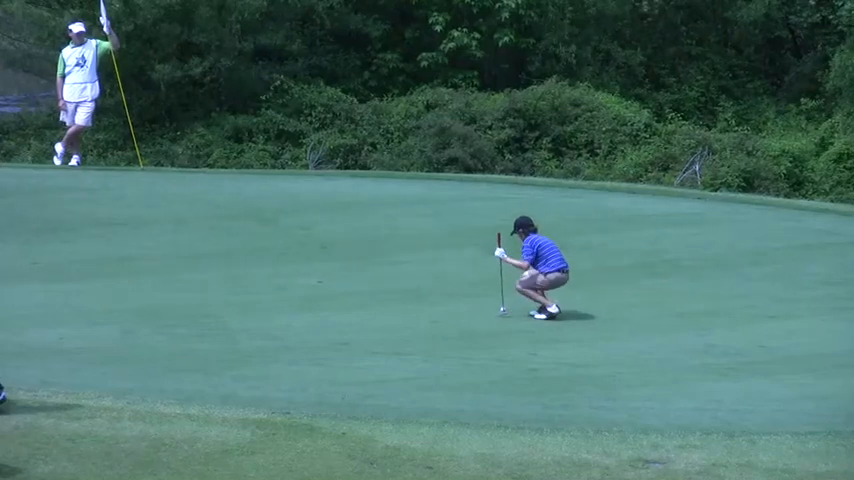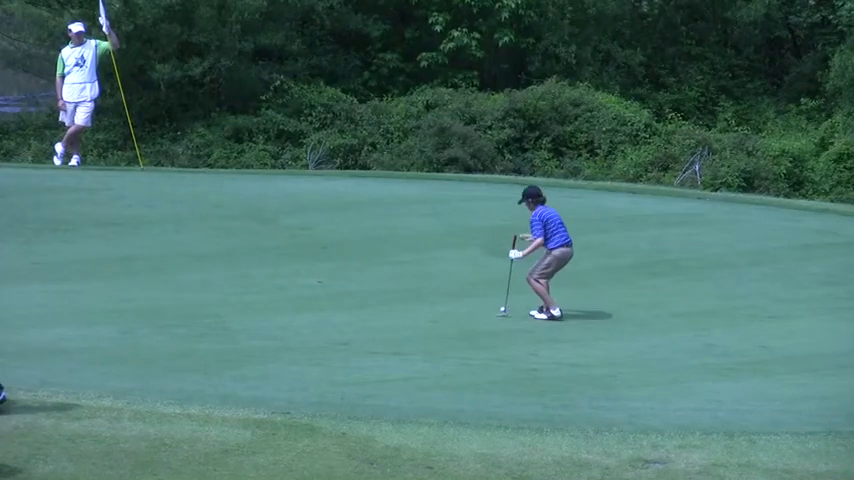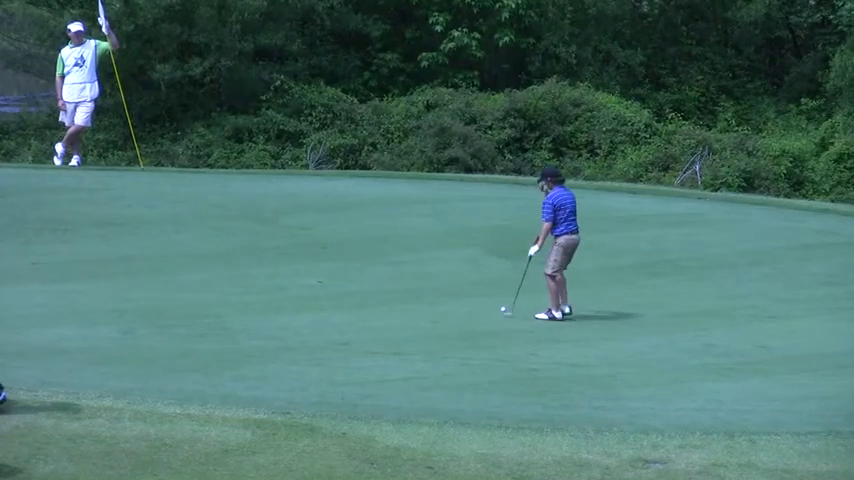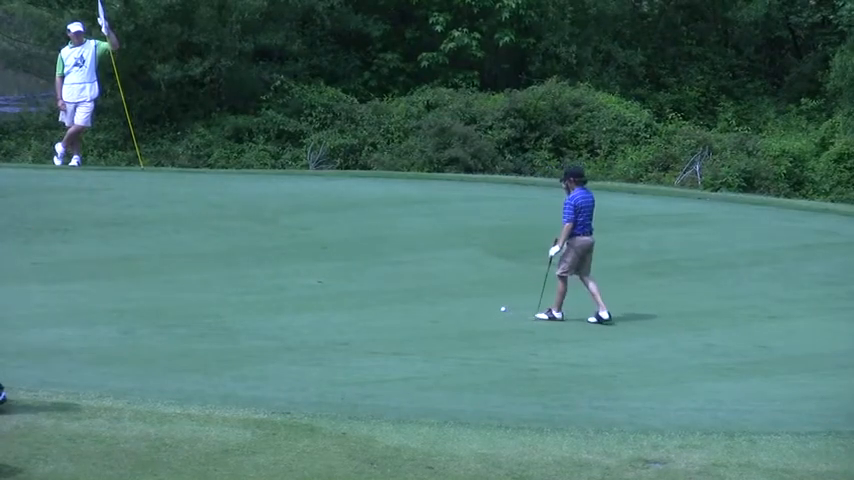
dt=0.3s
person 1, frame 1
left shoulder: (94, 45)
right shoulder: (65, 52)
left elbow: (115, 46)
right elbow: (60, 77)
left wrist: (109, 31)
right wrist: (60, 98)
left hip: (87, 96)
right hip: (69, 97)
left knee: (80, 126)
right knee: (72, 128)
left ankle: (61, 146)
right ankle: (76, 156)
person 1, frame 2
left shoulder: (94, 45)
right shoulder: (64, 52)
left elbow: (115, 46)
right elbow: (59, 77)
left wrist: (108, 31)
right wrist: (59, 98)
left hip: (87, 96)
right hip: (68, 97)
left knee: (80, 127)
right knee: (72, 128)
left ankle: (61, 146)
right ankle: (76, 156)
person 1, frame 3
left shoulder: (93, 45)
right shoulder: (64, 52)
left elbow: (114, 46)
right elbow: (59, 77)
left wrist: (108, 31)
right wrist: (59, 98)
left hip: (87, 96)
right hip: (68, 97)
left knee: (80, 126)
right knee: (72, 128)
left ankle: (62, 146)
right ankle: (76, 156)
person 1, frame 4
left shoulder: (93, 45)
right shoulder: (64, 52)
left elbow: (114, 46)
right elbow: (59, 77)
left wrist: (107, 31)
right wrist: (59, 98)
left hip: (86, 96)
right hip: (68, 97)
left knee: (80, 126)
right knee: (72, 128)
left ankle: (62, 146)
right ankle: (76, 156)
person 2, frame 1
left shoulder: (528, 242)
right shoulder: (541, 238)
left elbow: (525, 266)
left wrist: (505, 257)
left hip: (553, 276)
right hip: (563, 275)
left knee: (520, 285)
right knee: (528, 277)
left ankle: (551, 307)
right ankle: (545, 306)
person 2, frame 2
left shoulder: (536, 215)
right shoulder: (550, 211)
left elbow: (540, 241)
left wrist: (522, 253)
right wrist: (532, 237)
left hip: (557, 251)
right hip: (567, 250)
left knee: (532, 277)
right knee: (540, 275)
left ankle: (553, 310)
right ankle: (546, 308)
person 2, frame 3
left shoulder: (550, 198)
right shoulder: (569, 193)
left elbow: (547, 224)
left wrist: (538, 245)
left hip: (562, 239)
right hip: (574, 237)
left knee: (551, 274)
right knee: (558, 272)
left ankle: (555, 311)
right ankle: (564, 305)
person 2, frame 4
left shoulder: (571, 199)
right shoulder: (589, 195)
left elbow: (568, 224)
left wrist: (558, 245)
right wrist: (568, 191)
left hip: (576, 240)
right hip: (589, 238)
left knee: (561, 275)
right knee: (585, 275)
left ankle: (556, 312)
right ankle: (602, 311)
